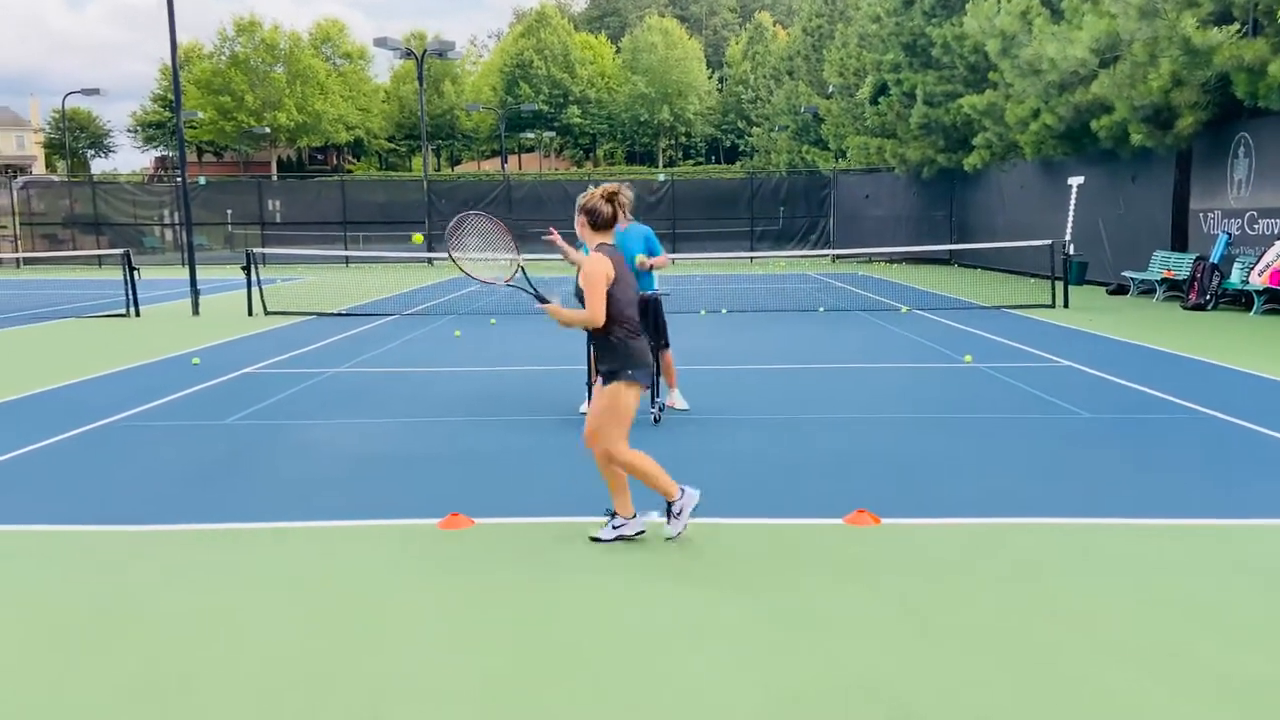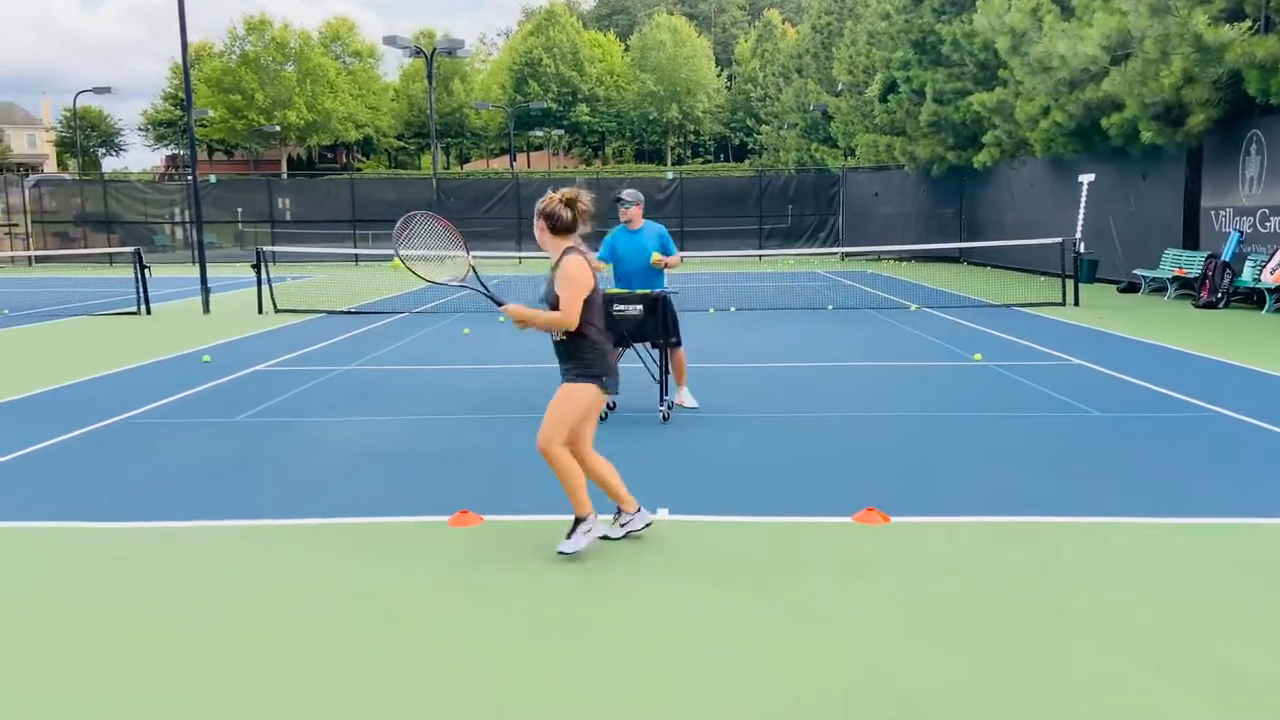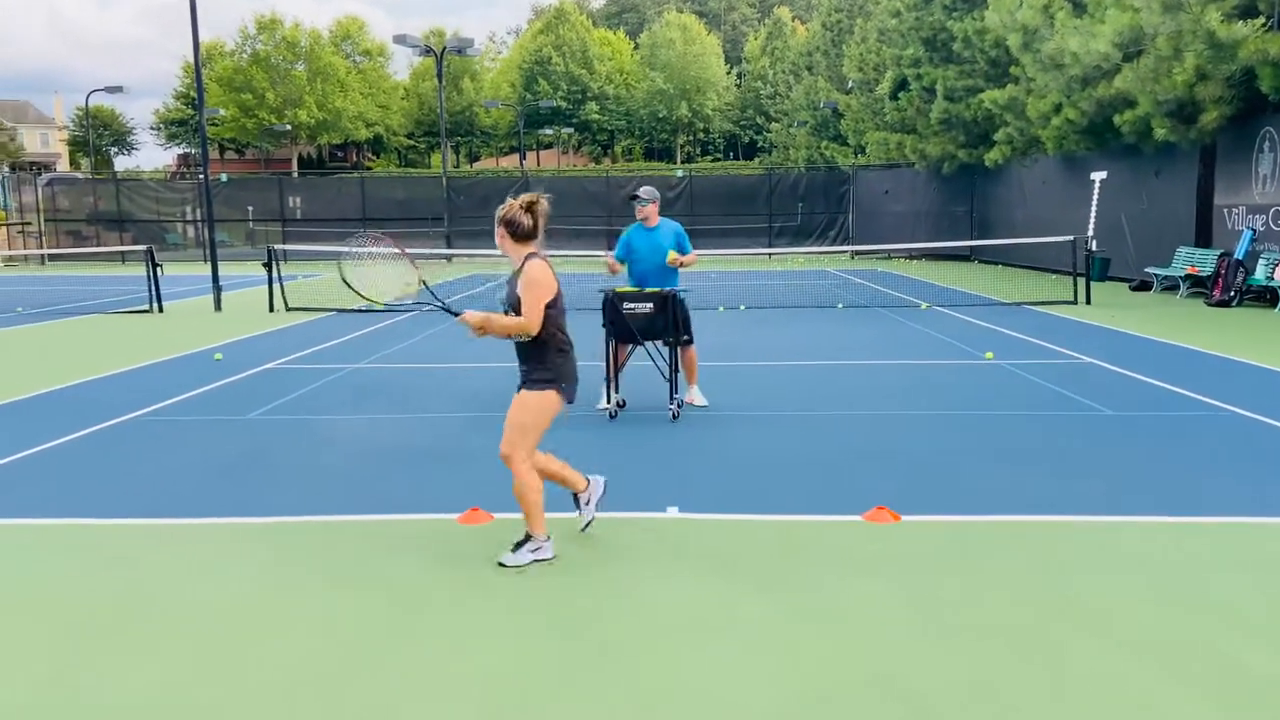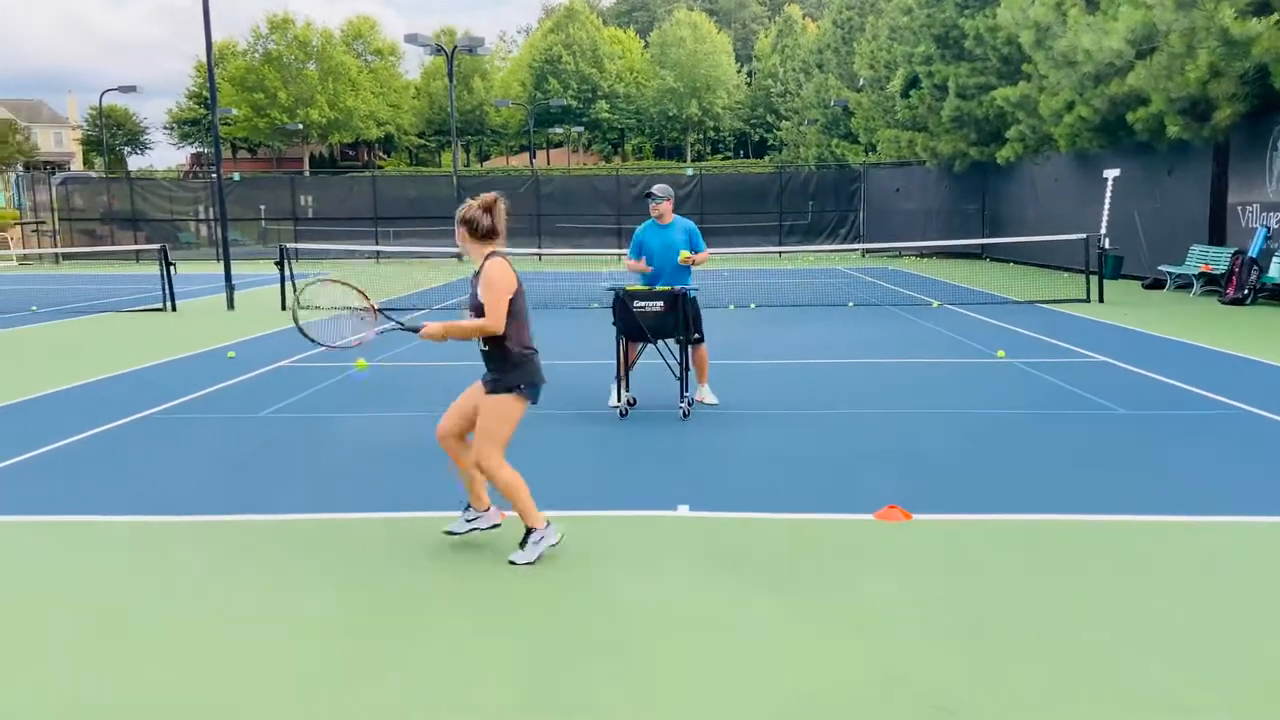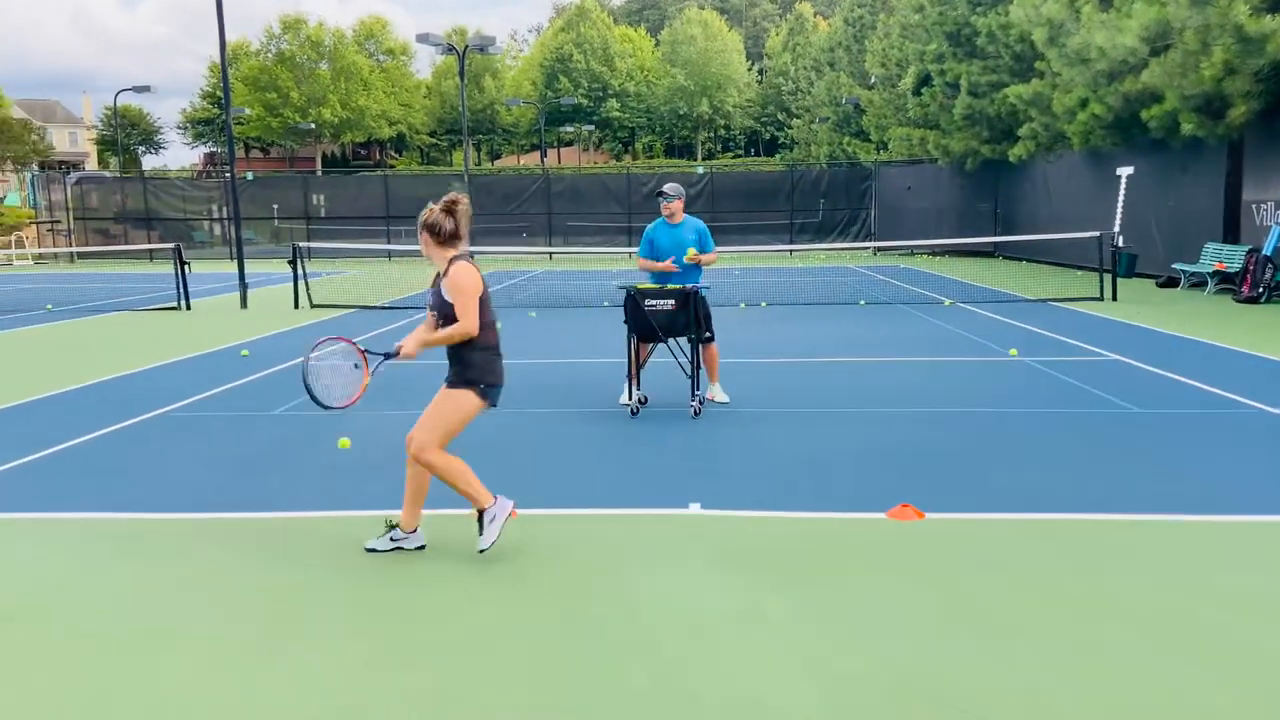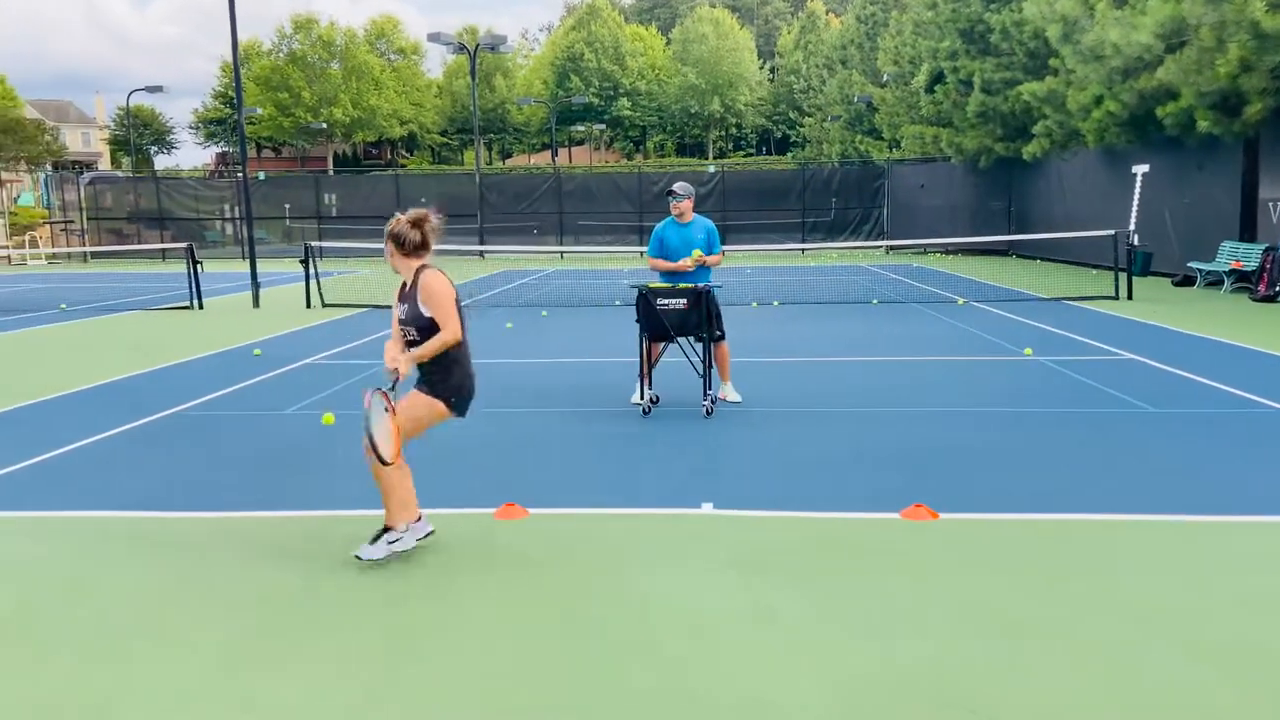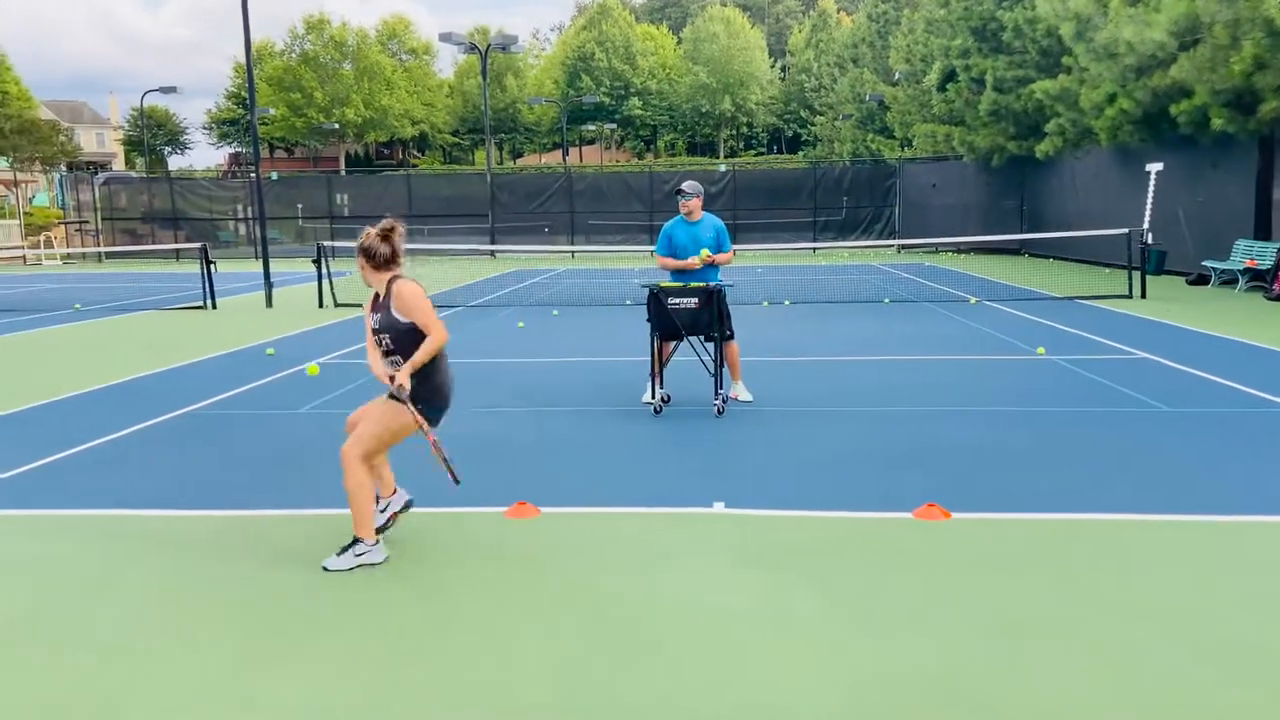
dt=0.1s
person 1, frame 1
left shoulder: (594, 260)
right shoulder: (613, 257)
left elbow: (596, 318)
left wrist: (560, 312)
right wrist: (571, 317)
left hip: (624, 362)
right hip: (617, 362)
left knee: (611, 448)
right knee: (595, 436)
left ankle: (677, 496)
right ankle: (625, 517)
person 1, frame 2
left shoulder: (573, 263)
right shoulder: (561, 265)
left elbow: (569, 321)
left wrist: (526, 313)
right wrist: (530, 318)
left hip: (591, 370)
right hip: (578, 369)
left knee: (549, 444)
right knee: (577, 451)
left ankle: (585, 520)
right ankle: (631, 514)
person 1, frame 3
left shoulder: (535, 268)
right shoulder: (522, 270)
left elbow: (530, 325)
left wrist: (484, 319)
right wrist: (488, 325)
left hip: (550, 375)
right hip: (536, 374)
left knee: (512, 453)
right knee: (521, 454)
left ankle: (537, 539)
right ankle: (585, 486)
person 1, frame 4
left shoulder: (496, 268)
right shoulder: (482, 271)
left elbow: (494, 324)
right elbow: (480, 323)
left wrist: (446, 329)
right wrist: (446, 330)
left hip: (515, 375)
right hip: (499, 374)
left knee: (486, 459)
right knee: (448, 432)
left ankle: (539, 530)
right ankle: (481, 509)
person 1, frame 5
left shoulder: (461, 271)
right shoulder: (442, 275)
left elbow: (469, 328)
right elbow: (431, 325)
left wrist: (421, 342)
right wrist: (412, 340)
left hip: (478, 375)
right hip: (463, 374)
left knee: (422, 449)
right knee: (416, 444)
left ankle: (489, 505)
right ankle: (407, 529)
person 1, frame 6
left shoulder: (431, 280)
right shoulder: (402, 292)
left elbow: (453, 333)
right elbow: (396, 340)
left wrist: (409, 357)
right wrist: (394, 360)
left hip: (447, 383)
right hip: (432, 381)
left ankle: (398, 529)
right ankle: (413, 520)
person 1, frame 7
left shoulder: (404, 289)
right shoulder: (374, 303)
left elbow: (439, 335)
right elbow: (375, 351)
left wrist: (406, 370)
right wrist: (387, 375)
left hip: (424, 393)
right hip: (407, 391)
left knee: (351, 454)
right knee: (356, 424)
left ankle: (366, 543)
right ankle: (391, 496)
person 2, frame 1
left shoulder: (643, 232)
left elbow: (663, 259)
right elbow: (580, 260)
left wrist: (649, 263)
right wrist: (562, 246)
left hip: (647, 301)
left knee: (662, 347)
left ankle: (673, 394)
person 2, frame 2
left shoulder: (658, 231)
right shoulder: (613, 236)
left elbow: (676, 258)
right elbow: (599, 265)
left wrist: (666, 262)
left knee: (674, 345)
left ankle: (682, 392)
person 2, frame 3
left shoulder: (674, 229)
right shoulder: (629, 234)
left elbow: (692, 256)
right elbow: (616, 265)
left wrist: (681, 261)
right wrist: (612, 264)
left knee: (686, 343)
right knee: (621, 344)
left ankle: (692, 390)
right ankle: (610, 391)
person 2, frame 4
left shoulder: (688, 227)
right shoulder: (642, 231)
left elbow: (705, 254)
right elbow: (630, 262)
left wrist: (693, 259)
right wrist: (638, 267)
left knee: (697, 341)
right knee: (632, 341)
left ankle: (703, 388)
right ankle: (620, 389)
person 2, frame 5
left shoulder: (698, 227)
right shoulder: (652, 230)
left elbow: (712, 255)
right elbow: (642, 262)
left wrist: (700, 259)
right wrist: (662, 267)
left knee: (708, 340)
right knee: (643, 340)
left ankle: (714, 387)
right ankle: (632, 387)
person 2, frame 6
left shoulder: (707, 226)
right shoulder: (661, 229)
left elbow: (718, 257)
right elbow: (652, 262)
left wrist: (704, 260)
right wrist: (676, 266)
left knee: (718, 339)
right knee: (654, 339)
left ankle: (726, 386)
right ankle: (643, 386)
person 2, frame 7
left shoulder: (716, 224)
right shoulder: (670, 227)
left elbow: (729, 256)
right elbow: (661, 260)
left wrist: (712, 259)
right wrist: (684, 264)
left knee: (728, 338)
right knee: (664, 338)
left ankle: (737, 386)
right ankle: (654, 386)
